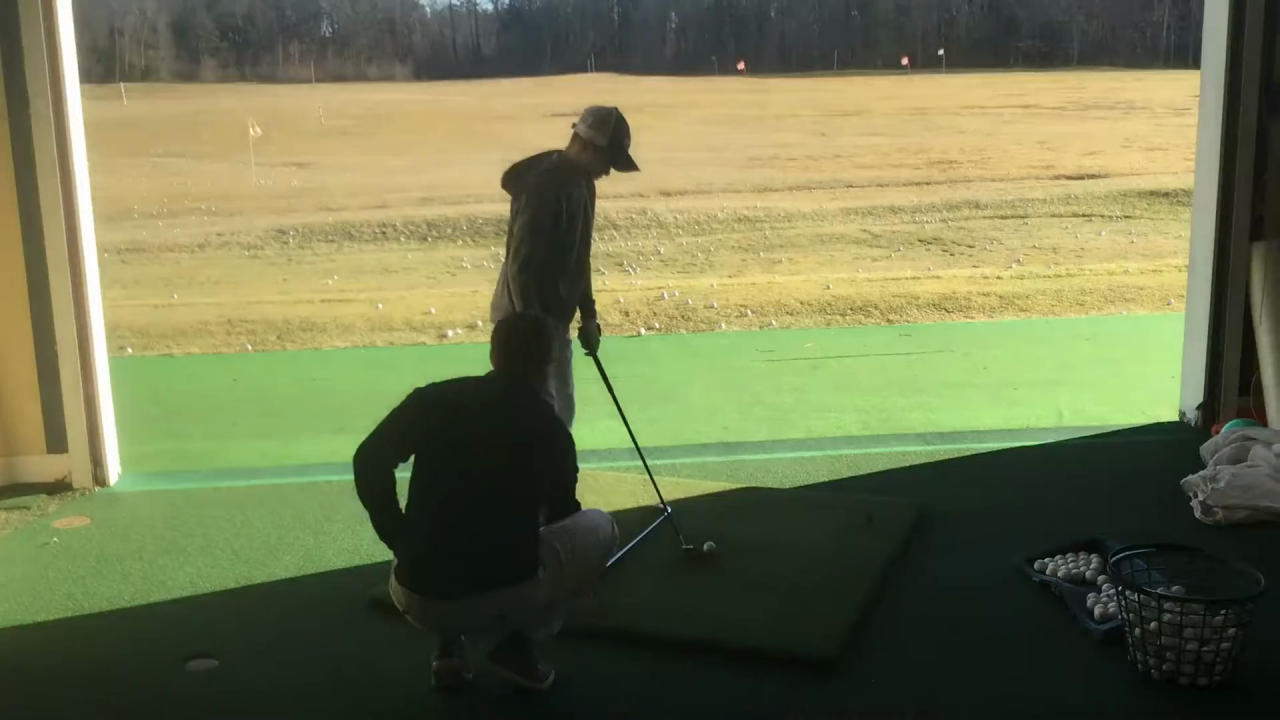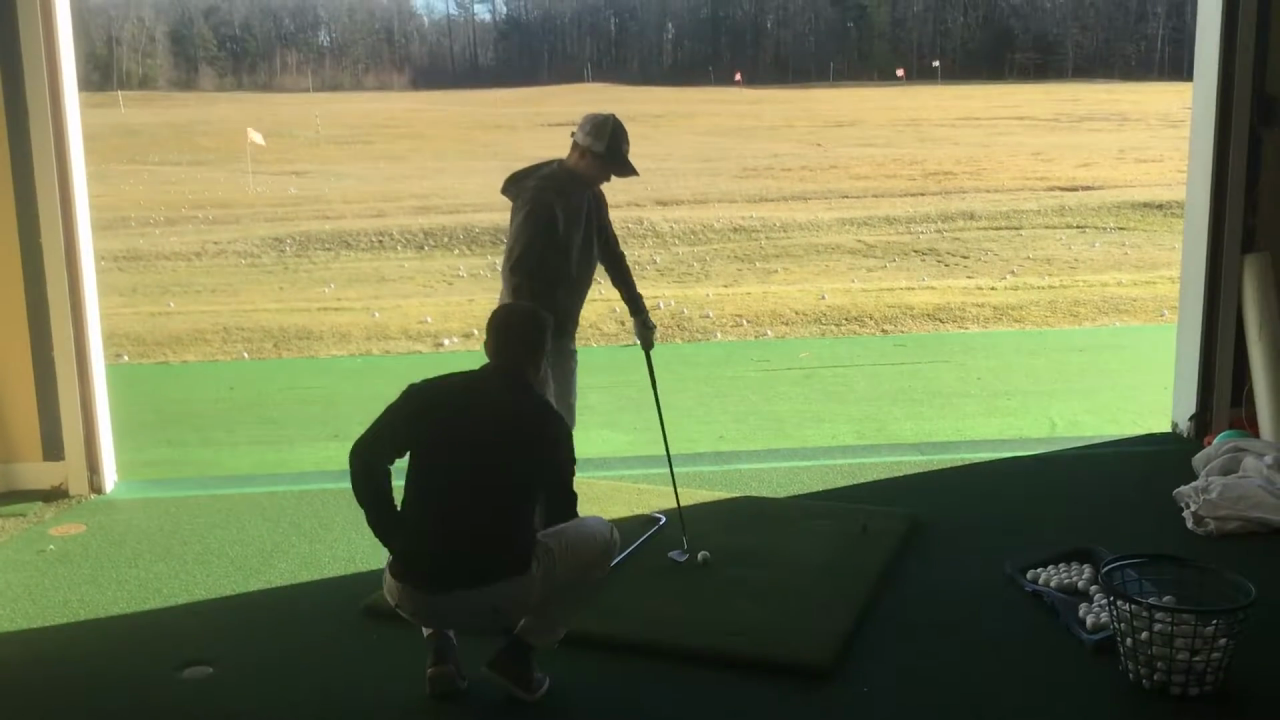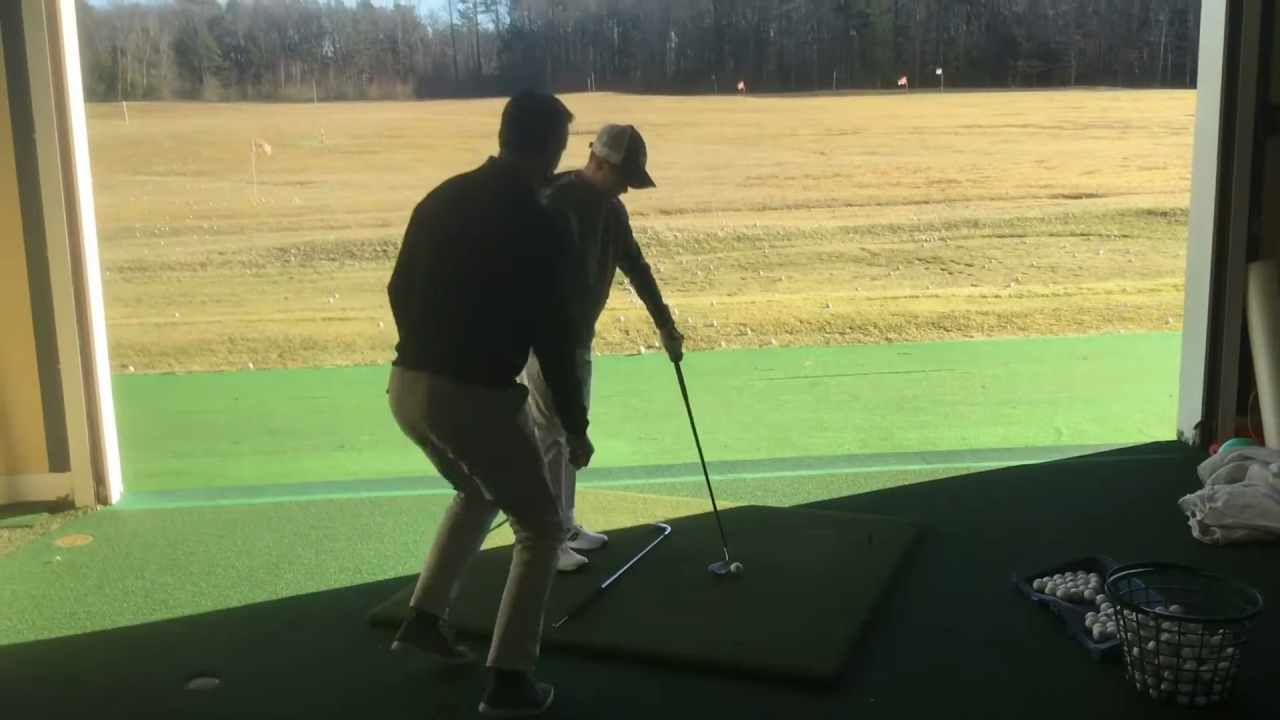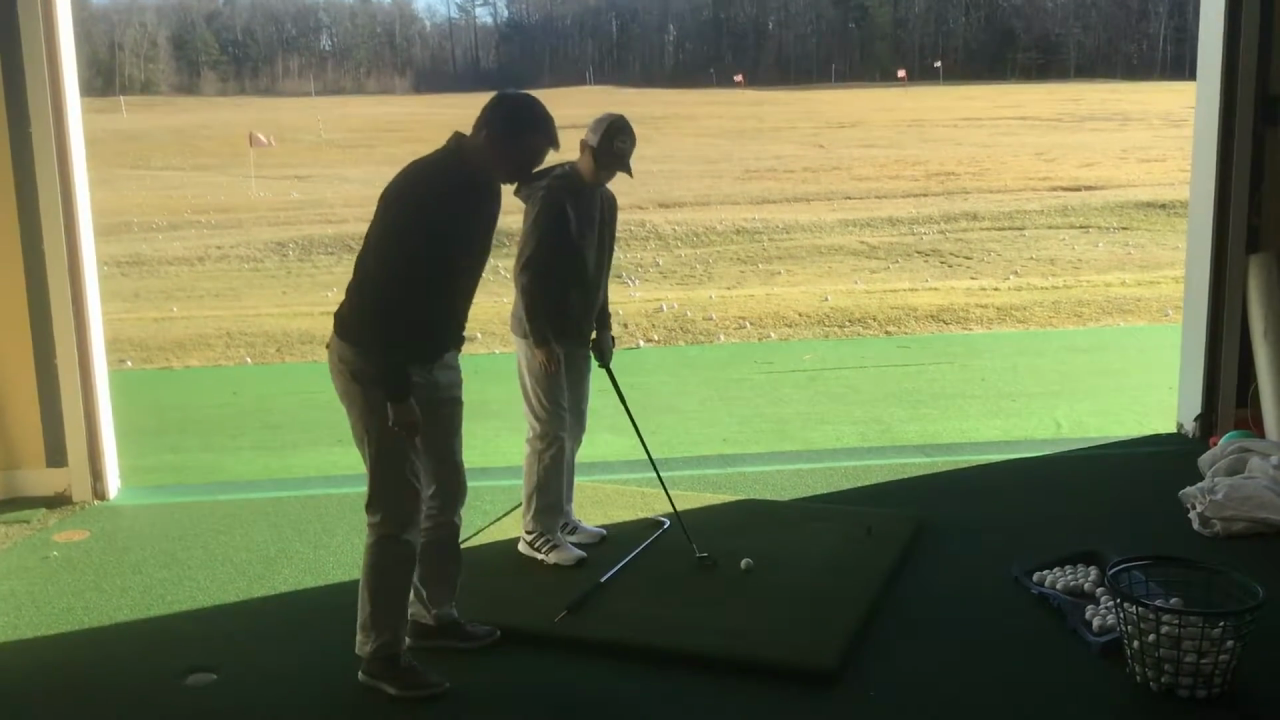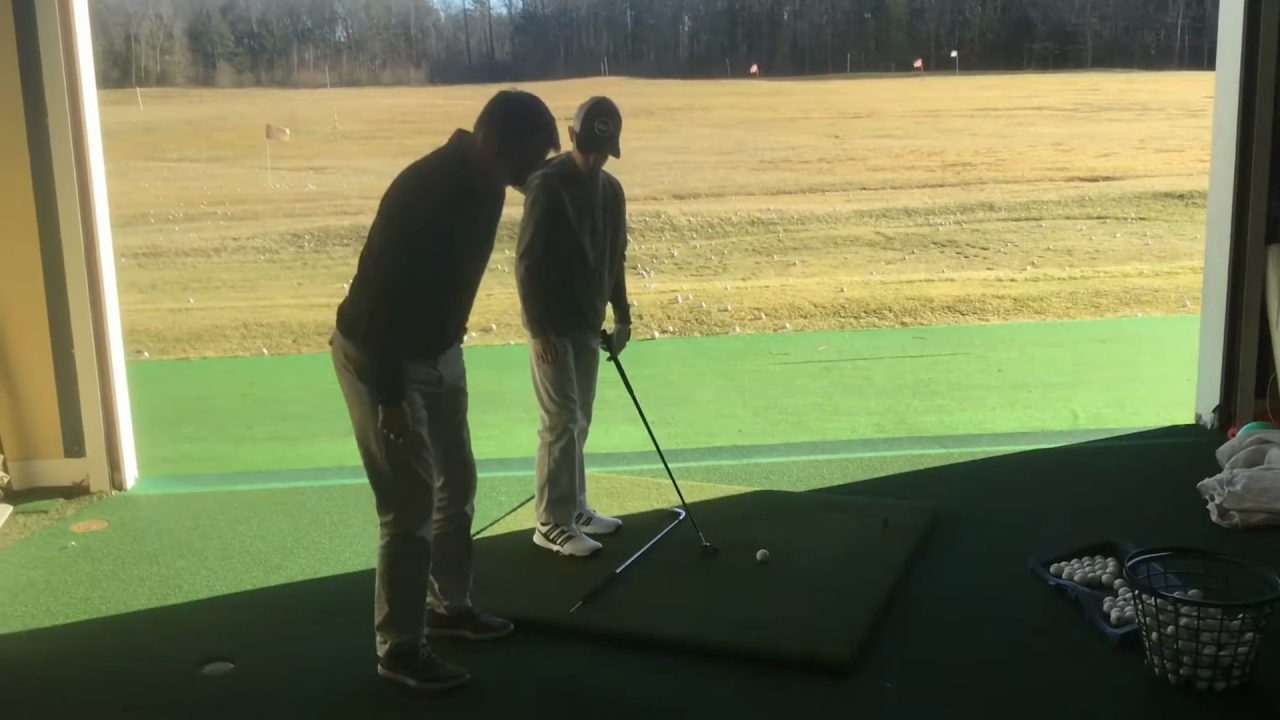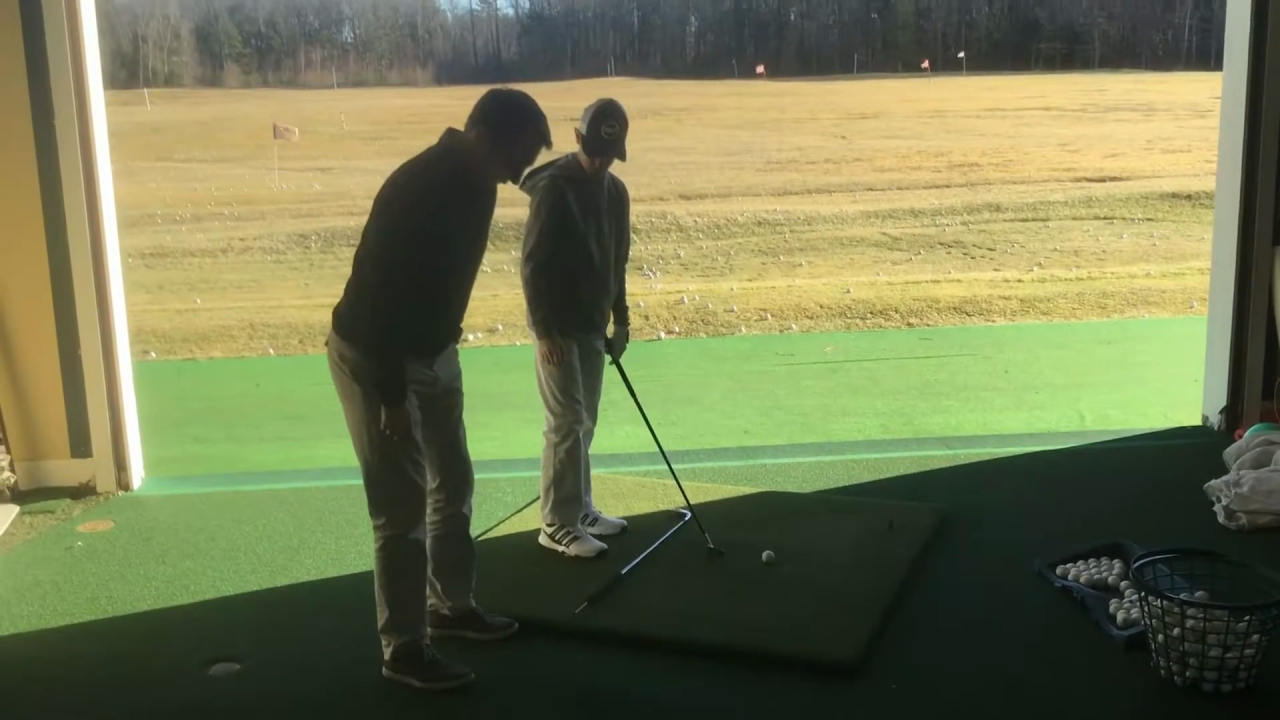
dt=0.7s
person 1, frame 1
left shoulder: (433, 399)
right shoulder: (550, 428)
left elbow: (369, 461)
right elbow: (563, 515)
left wrist: (399, 543)
right wrist: (574, 583)
left hip: (417, 598)
right hip: (507, 598)
right knee: (601, 527)
left ankle: (448, 644)
right ankle: (520, 643)
person 1, frame 2
left shoulder: (428, 395)
right shoulder: (545, 422)
left elbow: (365, 459)
right elbow: (559, 511)
left wrist: (396, 538)
left hip: (411, 592)
right hip: (499, 594)
right knee: (601, 534)
left ankle: (440, 651)
right ankle: (518, 654)
person 1, frame 3
left shoulder: (440, 200)
right shoulder: (536, 226)
left elbow: (399, 288)
right elbow: (555, 333)
right wrist: (576, 425)
left hip: (408, 386)
right hip: (476, 396)
left knee: (478, 495)
right knee: (541, 527)
left ankle: (424, 620)
person 1, frame 4
left shoulder: (481, 190)
right shoulder: (419, 190)
right elbow: (379, 292)
left wrist: (447, 350)
right wrist: (396, 393)
left hip: (435, 357)
right hip: (375, 360)
left knee: (446, 489)
right knee: (398, 505)
left ankle: (430, 615)
right ankle: (379, 652)
person 1, frame 5
left shoulder: (482, 187)
right shoulder: (424, 191)
right elbow: (381, 293)
right wrist: (389, 394)
left hip: (438, 351)
right hip: (380, 355)
left knee: (455, 482)
right knee: (410, 502)
left ankle: (447, 604)
right ankle: (398, 647)
person 1, frame 6
left shoulder: (475, 185)
right shoulder: (416, 191)
right elbow: (379, 297)
left wrist: (445, 344)
right wrist: (392, 396)
left hip: (433, 352)
right hip: (375, 357)
left knee: (452, 484)
right knee: (403, 504)
left ankle: (451, 605)
right ankle: (403, 648)
person 2, frame 1
left shoulder: (582, 185)
right shoulder: (542, 189)
right elbow: (521, 267)
left wrist: (588, 314)
left hip: (554, 319)
left knee: (561, 412)
person 2, frame 2
left shoulder: (591, 199)
right shoulder: (539, 199)
left elbow: (612, 256)
right elbow: (516, 274)
left wrist: (639, 313)
left hip: (561, 331)
left knee: (562, 423)
person 2, frame 3
left shoulder: (611, 209)
right shoulder: (555, 205)
left elbow: (635, 266)
left wrist: (664, 322)
left hip: (578, 337)
left knee: (574, 434)
right knee: (550, 436)
left ankle: (562, 523)
person 2, frame 4
left shoulder: (605, 201)
right shoulder: (550, 197)
right elbow: (528, 273)
left wrist: (602, 327)
right wrist: (541, 339)
left hip: (577, 333)
right hip: (541, 334)
left knee: (572, 429)
right knee: (550, 431)
left ankle: (560, 517)
right ankle: (537, 532)
person 2, frame 5
left shoulder: (610, 190)
right shoulder: (547, 187)
right elbow: (528, 263)
left wrist: (621, 315)
right wrist: (537, 327)
left hip: (588, 323)
right hip: (553, 325)
left knee: (579, 420)
right knee: (560, 422)
left ankle: (574, 508)
right ankle: (552, 523)
person 2, frame 6
left shoulder: (615, 191)
right shoulder: (553, 188)
right elbow: (534, 265)
left wrist: (620, 318)
right wrist: (545, 330)
left hip: (593, 324)
right hip: (559, 326)
left knee: (584, 422)
right knee: (566, 423)
left ankle: (580, 509)
right ankle: (557, 524)
